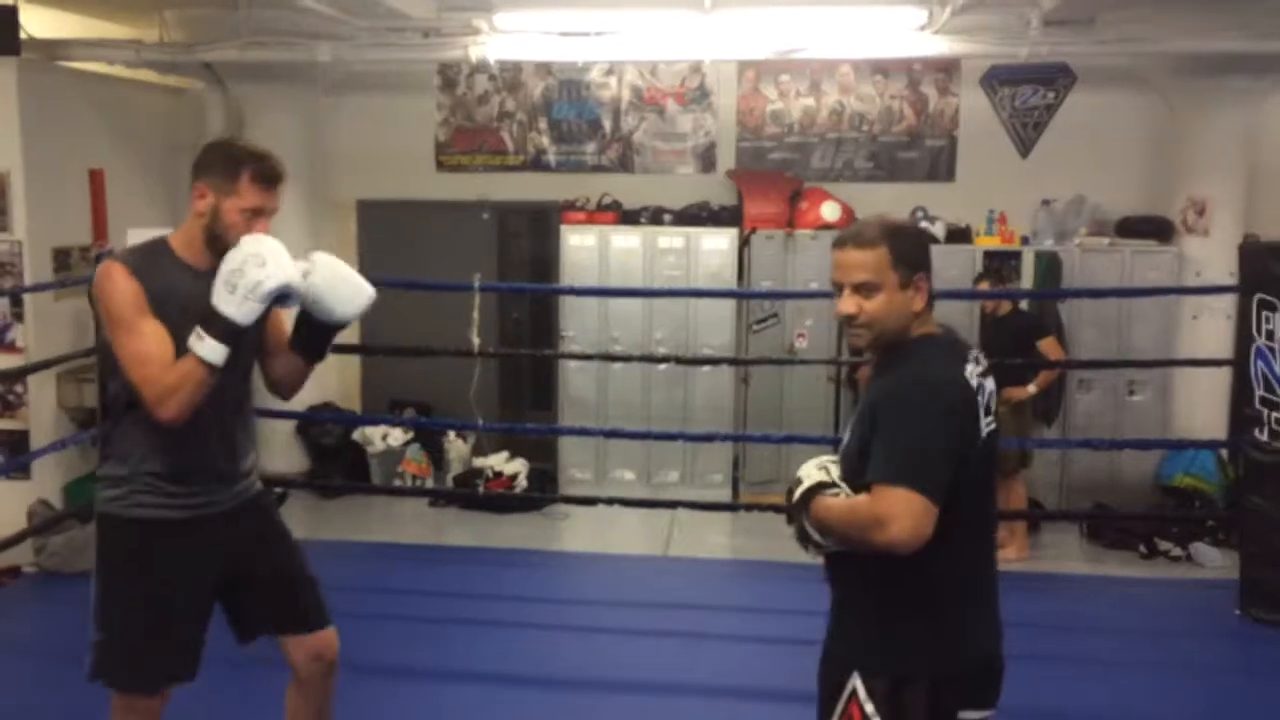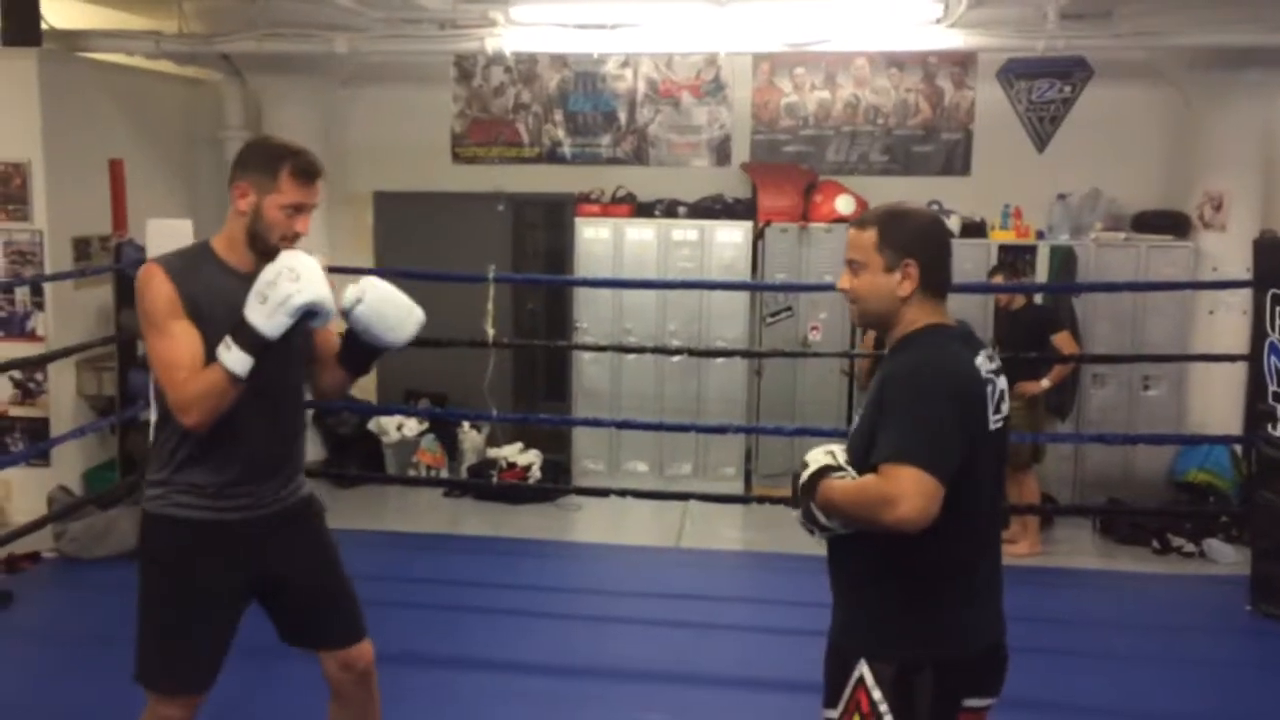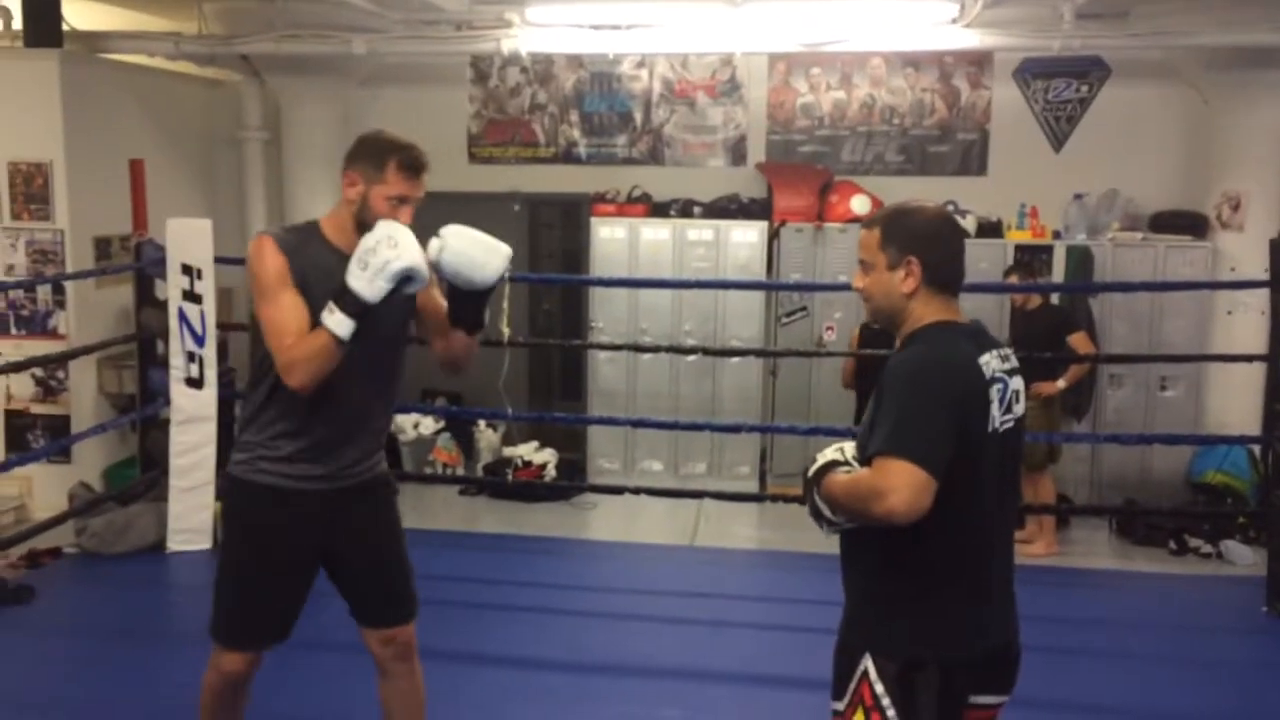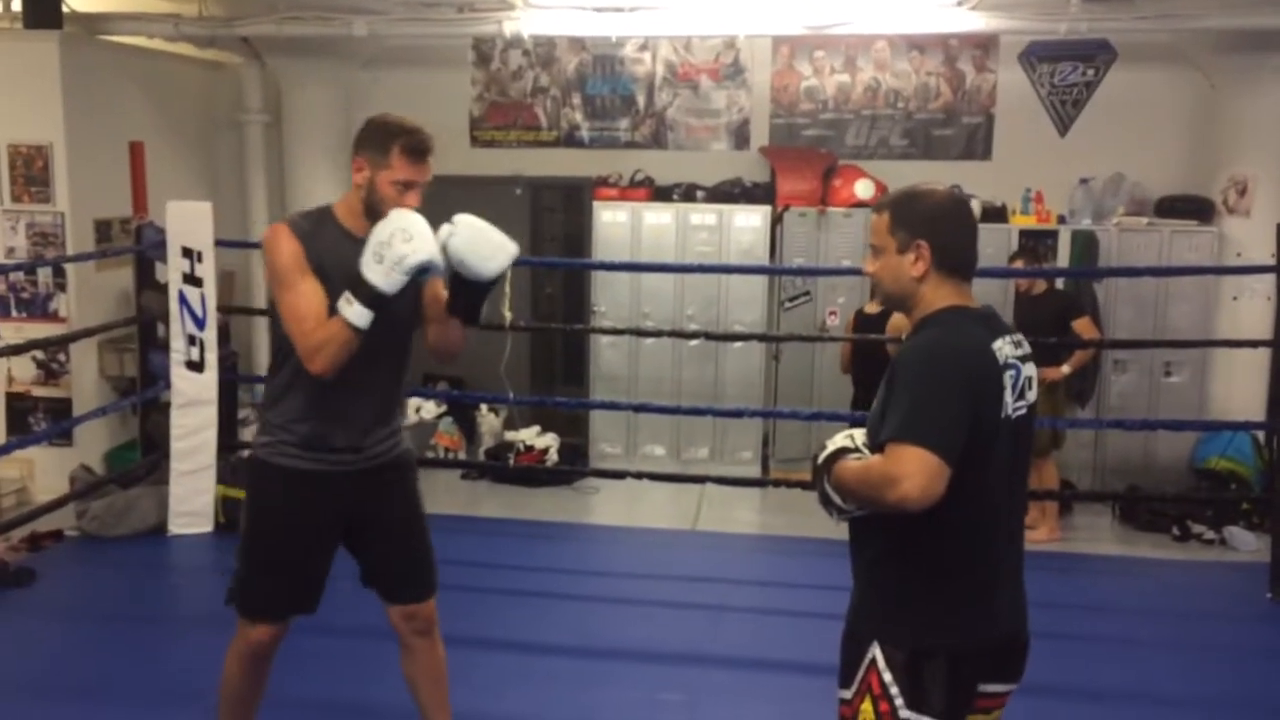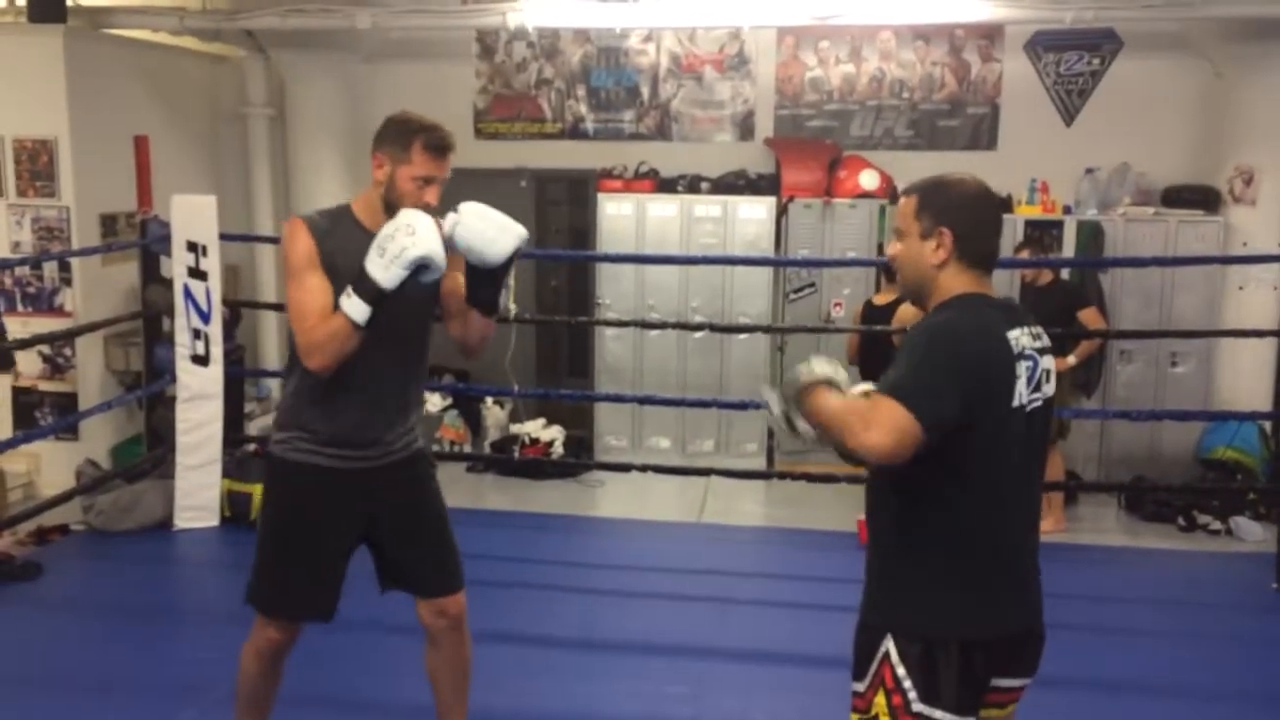
dt=0.7s
person 1, frame 1
left shoulder: (255, 273)
right shoulder: (125, 278)
left elbow: (281, 382)
right elbow: (168, 403)
left wrist: (317, 327)
right wrist: (226, 318)
left hip: (237, 502)
right hip: (148, 518)
left knee: (318, 652)
person 1, frame 2
left shoulder: (298, 274)
right shoulder: (167, 281)
left elbow: (327, 389)
right elbow: (192, 409)
left wrist: (364, 347)
right wrist: (255, 330)
left hip: (283, 507)
right hip: (192, 521)
left knee: (353, 663)
person 1, frame 3
left shoulder: (409, 260)
right shoulder: (276, 252)
left elbow: (455, 356)
right elbow: (298, 372)
left wrist: (472, 294)
right wrist: (356, 295)
left hip: (358, 482)
right hip: (271, 484)
left knee: (396, 642)
right knee: (235, 659)
person 1, frame 4
left shoulder: (413, 239)
right shoulder: (292, 240)
left elbow: (447, 347)
right elbow: (319, 356)
left wrist: (473, 286)
right wrist: (373, 284)
left hip: (379, 461)
right hip: (294, 466)
left knee: (418, 617)
right knee: (260, 630)
person 1, frame 5
left shoulder: (436, 239)
right shoulder: (310, 236)
left elbow: (471, 342)
right elbow: (317, 353)
left wrist: (487, 276)
right wrist: (376, 281)
left hip: (398, 459)
right hip: (312, 464)
left knee: (447, 612)
right knee: (275, 630)
person 2, frame 1
left shoulder: (914, 387)
right shoulder: (953, 360)
left elbow: (897, 524)
left wrist: (813, 503)
right wrist: (846, 485)
left hip: (900, 656)
person 2, frame 2
left shoulder: (921, 373)
right shoulder: (963, 353)
left elbow: (905, 503)
left wrist: (821, 488)
right wrist: (852, 476)
left hip: (903, 646)
person 2, frame 3
left shoulder: (923, 368)
right shoulder: (990, 354)
left elbow: (897, 497)
left wrist: (828, 482)
right wrist: (861, 471)
left hip: (911, 642)
person 2, frame 4
left shoulder: (935, 353)
right shoulder: (1001, 339)
left elbow: (910, 484)
left wrist: (838, 471)
right wrist: (875, 457)
left hip: (918, 630)
person 2, frame 5
left shoulder: (949, 335)
right shoulder: (1023, 332)
left elbow: (877, 434)
left wrist: (814, 395)
right wrist: (868, 401)
left hip: (931, 615)
right hip: (1007, 606)
person 3, frame 1
left shoulder: (1026, 321)
right shoulder: (988, 322)
left elbow: (1058, 358)
left wrist: (1030, 388)
left hip: (1012, 405)
left knee: (1013, 473)
right knee: (996, 471)
left ankle: (1020, 543)
right ankle: (1004, 531)
person 3, frame 2
left shoulder: (1040, 315)
right shoulder: (1001, 315)
left elbow: (1072, 353)
left wrist: (1044, 383)
left hip: (1025, 400)
left knee: (1025, 468)
right knee: (1008, 466)
left ankle: (1032, 538)
right ankle: (1016, 526)
person 3, frame 3
left shoulder: (1056, 315)
right shoulder: (1017, 315)
left elbow: (1088, 353)
left wrist: (1060, 383)
left hip: (1041, 400)
left knee: (1040, 468)
right knee: (1024, 466)
left ankle: (1049, 538)
right ankle: (1032, 527)
person 3, frame 4
left shoulder: (1061, 300)
right shoulder: (1021, 299)
left elbow: (1093, 338)
left wrist: (1065, 369)
left hip: (1046, 386)
left knee: (1043, 454)
right knee: (1027, 451)
left ankle: (1051, 525)
right ankle: (1035, 512)
person 3, frame 5
left shoulder: (1067, 291)
right shoulder: (1027, 289)
left elbow: (1099, 329)
left wrist: (1071, 359)
left hip: (1053, 376)
left knee: (1050, 443)
left ankle: (1057, 515)
right ankle: (1041, 503)
